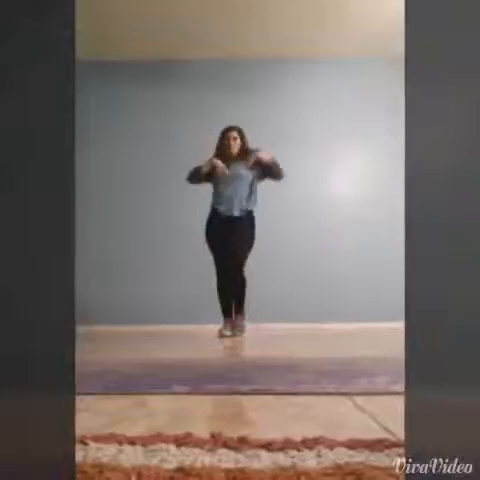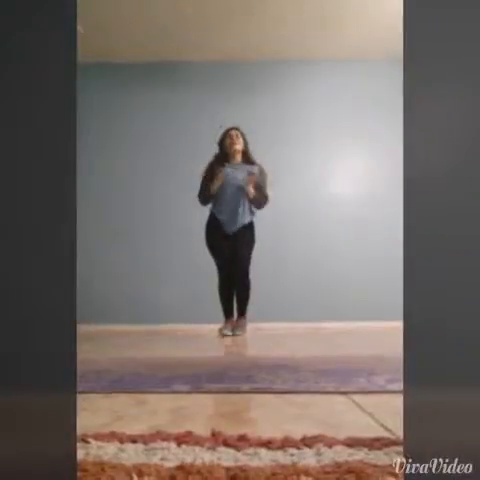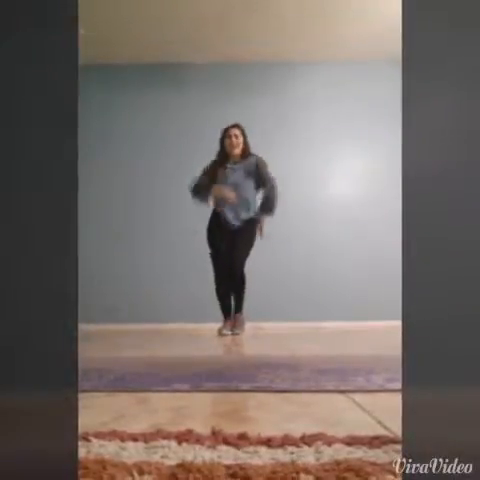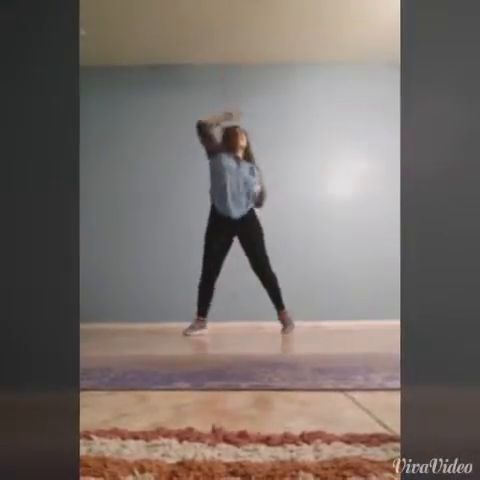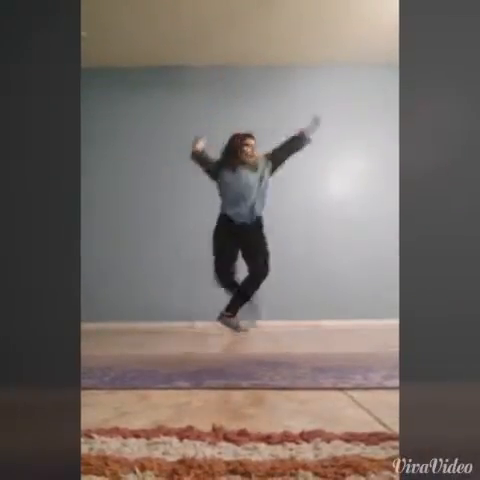
dt=0.5s
person 1, frame 1
left shoulder: (253, 162)
right shoulder: (216, 165)
left elbow: (278, 174)
right elbow: (192, 178)
left wrist: (267, 158)
right wrist: (207, 167)
left hip: (244, 221)
right hip: (218, 221)
left knee: (236, 268)
right knee: (222, 271)
left ankle: (240, 316)
right ankle: (227, 319)
person 1, frame 2
left shoulder: (255, 170)
right shoulder: (215, 168)
left elbow: (261, 203)
right elbow: (203, 199)
left wrist: (250, 189)
right wrist: (216, 183)
left hip: (244, 228)
right hip: (218, 227)
left knee: (241, 273)
right knee: (225, 273)
left ankle: (241, 318)
right ankle: (228, 319)
person 1, frame 3
left shoulder: (255, 163)
right shoulder: (215, 167)
left elbow: (270, 188)
right elbow: (197, 190)
left wrist: (262, 216)
right wrist: (216, 192)
left hip: (245, 224)
right hip: (219, 224)
left knee: (237, 269)
right knee: (221, 271)
left ankle: (239, 315)
right ankle: (227, 318)
person 1, frame 4
left shoulder: (253, 168)
right shoulder: (218, 155)
left elbow: (259, 199)
right elbow: (202, 127)
left wrist: (259, 195)
right wrist: (224, 118)
left hip: (246, 220)
right hip: (220, 219)
left knee: (263, 267)
right knee: (209, 271)
left ankle: (282, 313)
right ankle: (201, 319)
person 1, frame 5
left shoulder: (263, 166)
right shoulder: (221, 170)
left elbow: (288, 147)
right elbow: (197, 154)
left wrist: (308, 131)
right wrist: (200, 143)
left hip: (252, 227)
right hip: (227, 226)
left knee: (260, 272)
right knee: (224, 274)
left ankle: (229, 314)
